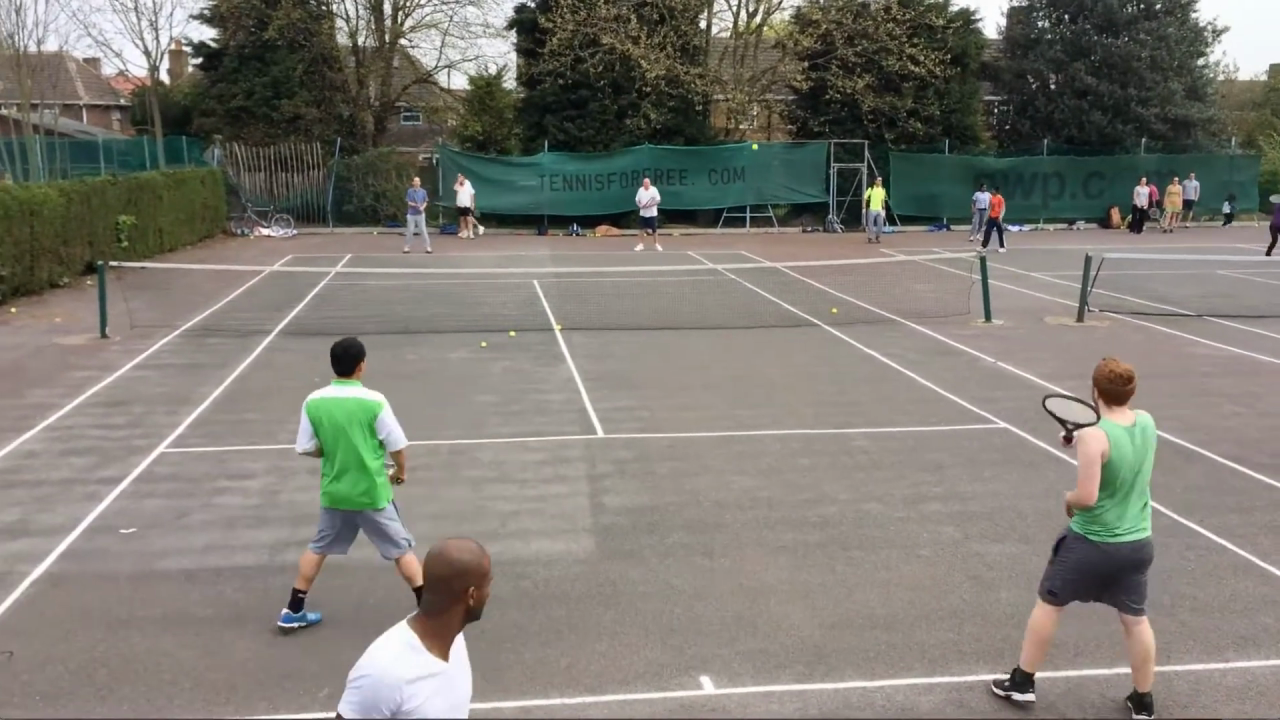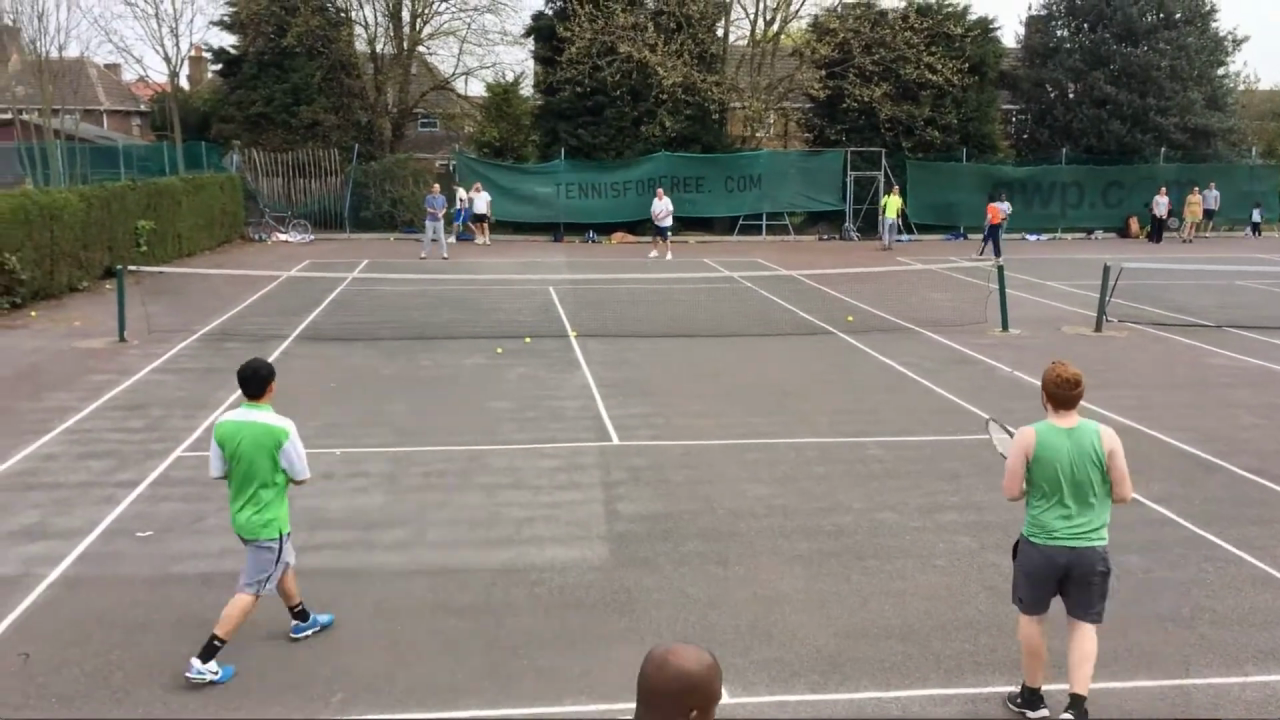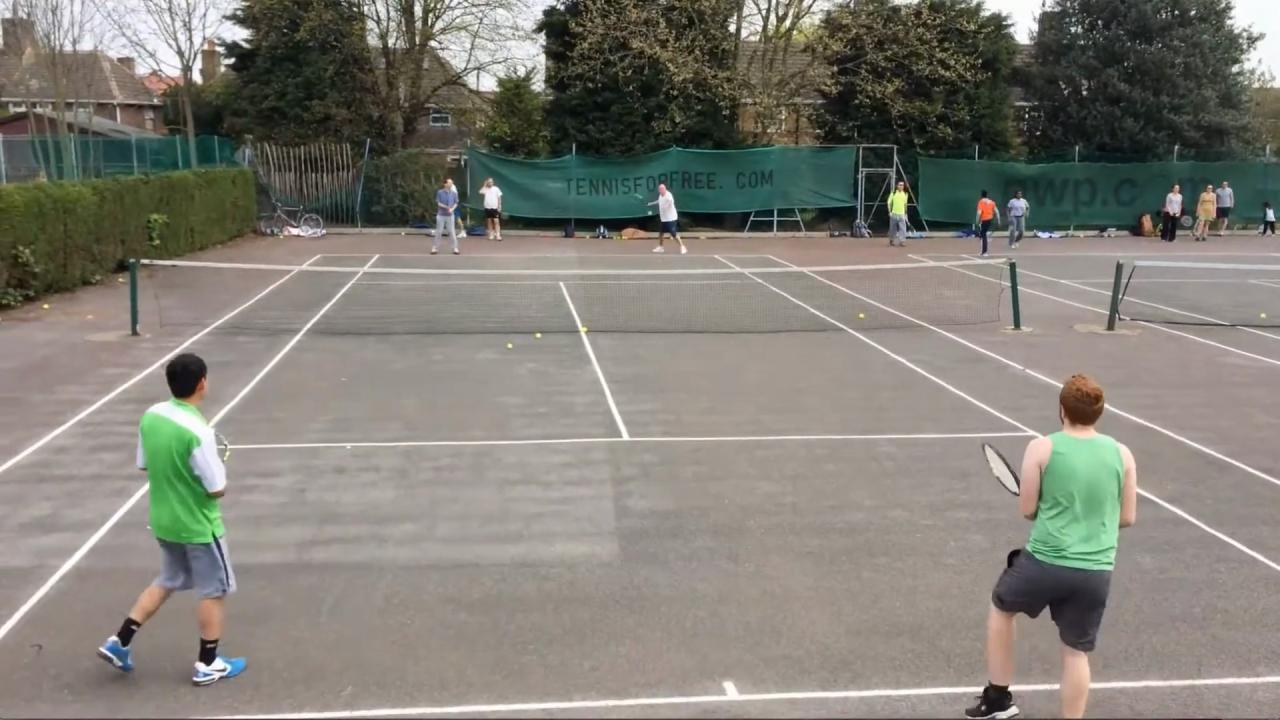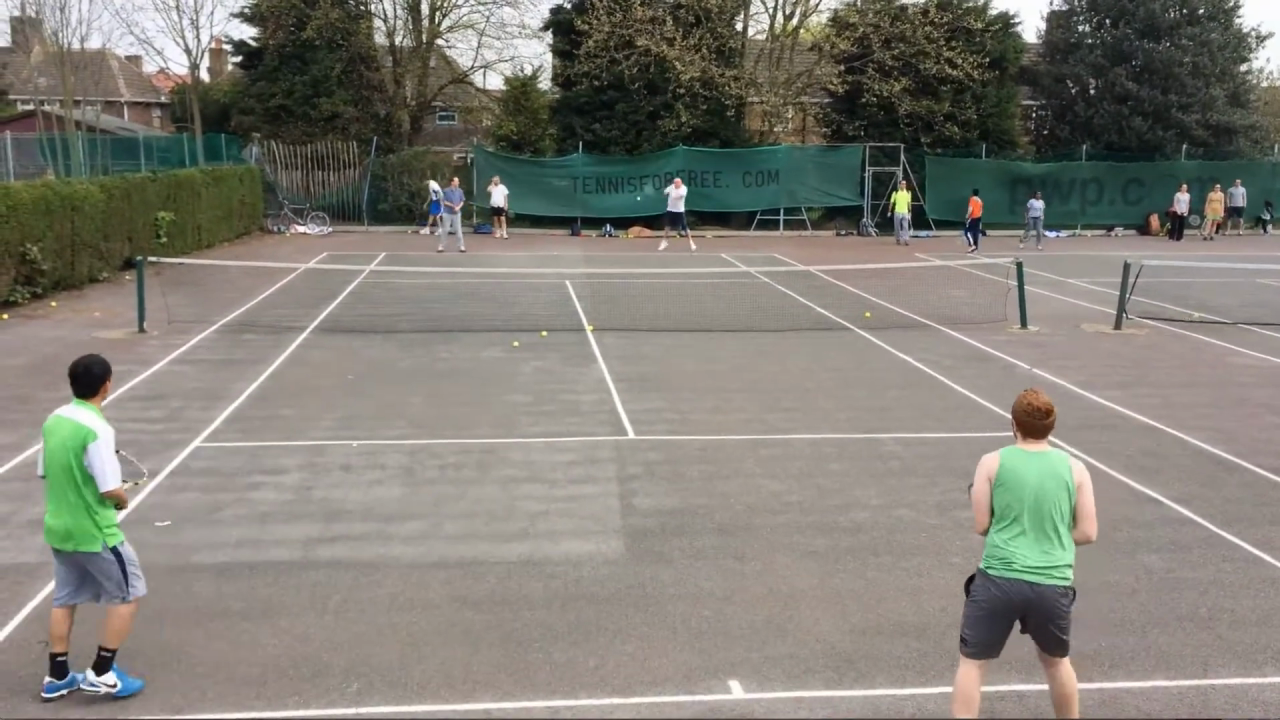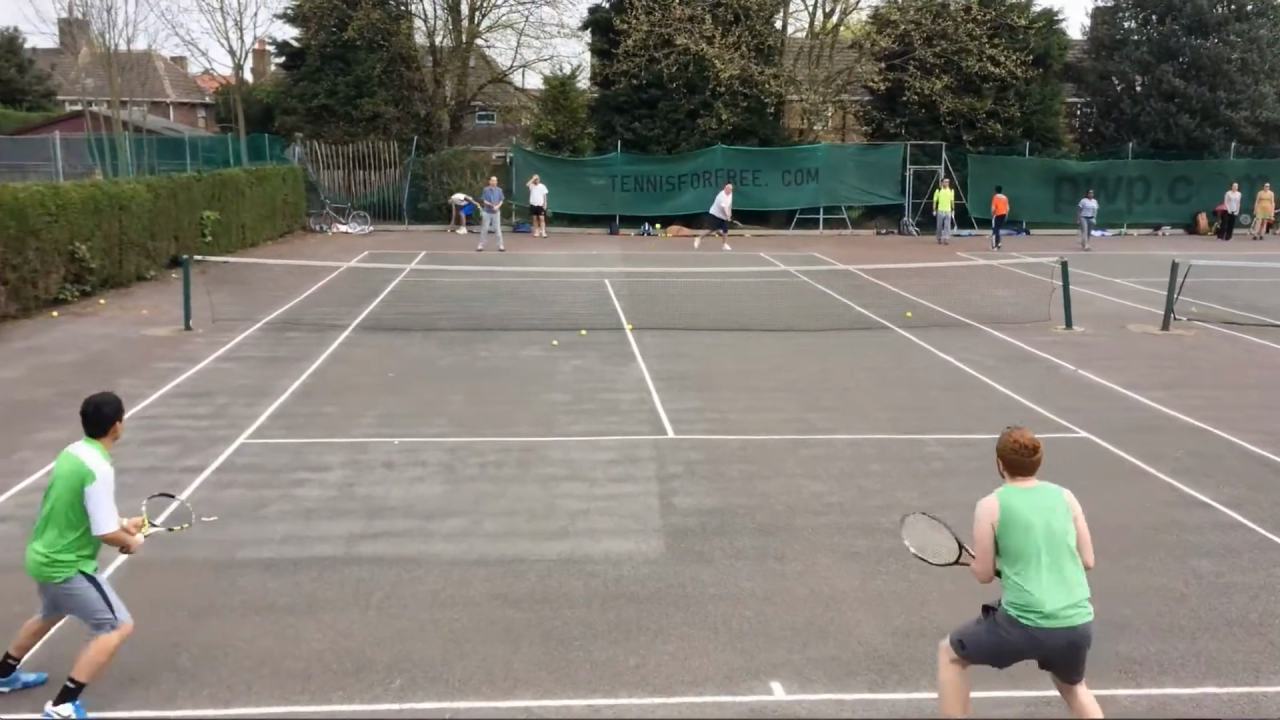
dt=0.5s
person 1, frame 1
left shoulder: (1095, 436)
right shoulder: (1146, 422)
left elbow: (1086, 498)
left wrist: (1069, 498)
left hip: (1092, 543)
right hip: (1138, 544)
left knee: (1048, 604)
right knee: (1136, 620)
left ankle: (1022, 681)
person 1, frame 2
left shoulder: (1028, 437)
right shoulder: (1105, 436)
left elbow: (1011, 492)
right elbow: (1123, 494)
left hip: (1041, 546)
right hip: (1090, 549)
left knee: (1032, 619)
right knee: (1083, 626)
person 1, frame 3
left shoulder: (1042, 448)
right shoulder: (1121, 454)
left elbow: (1027, 509)
right elbow: (1127, 517)
left hip: (1044, 562)
right hip: (1095, 572)
left knee: (1001, 608)
right knee: (1076, 652)
person 1, frame 4
left shoulder: (992, 462)
right shoulder: (1074, 469)
left elbow: (981, 525)
right elbow: (1088, 533)
left hip: (999, 579)
right hip: (1053, 586)
left knee: (972, 662)
right knee: (1056, 661)
person 1, frame 5
left shoulder: (991, 506)
right shoulder: (1065, 497)
left elbow: (984, 575)
right elbow: (1087, 560)
left wrist: (975, 563)
left hip: (1025, 621)
right hip: (1078, 623)
left knee: (950, 654)
right knee: (1073, 687)
person 2, frame 1
left shoulder: (314, 402)
right shoulder: (375, 402)
left elbow: (305, 448)
right elbow: (397, 447)
right wrist: (400, 472)
left hip: (334, 493)
right hip: (373, 493)
left knee: (318, 548)
right knee: (400, 550)
left ankle: (293, 611)
person 2, frame 2
left shoulder: (222, 424)
right shoulder: (281, 429)
left elbow: (219, 472)
right elbow: (301, 476)
left hip: (241, 517)
right hip: (267, 523)
left knee: (280, 565)
right knee: (251, 590)
left ankle: (304, 621)
right ankle: (203, 662)
person 2, frame 3
left shoulder: (151, 416)
right shoulder: (198, 431)
left elbow: (144, 464)
right elbow: (217, 489)
right wrist: (220, 484)
left hip: (163, 520)
right hip: (197, 525)
left knee: (169, 582)
right knee: (215, 590)
left ankle: (120, 642)
right ankle: (208, 663)
person 2, frame 4
left shoulder: (53, 420)
right shoulder: (98, 430)
left elbow: (46, 472)
right elbow: (112, 491)
right wrist: (122, 500)
left hip: (57, 529)
right hip: (94, 533)
left knee: (65, 600)
right knee: (128, 594)
left ankle: (57, 676)
right ankle: (102, 674)
person 2, frame 5
left shoulder: (73, 453)
right shoulder: (98, 469)
right elbow: (106, 533)
left wrist: (122, 524)
right wrist: (129, 542)
left hip: (45, 555)
right hip: (66, 565)
left knee: (51, 615)
right knee: (118, 628)
